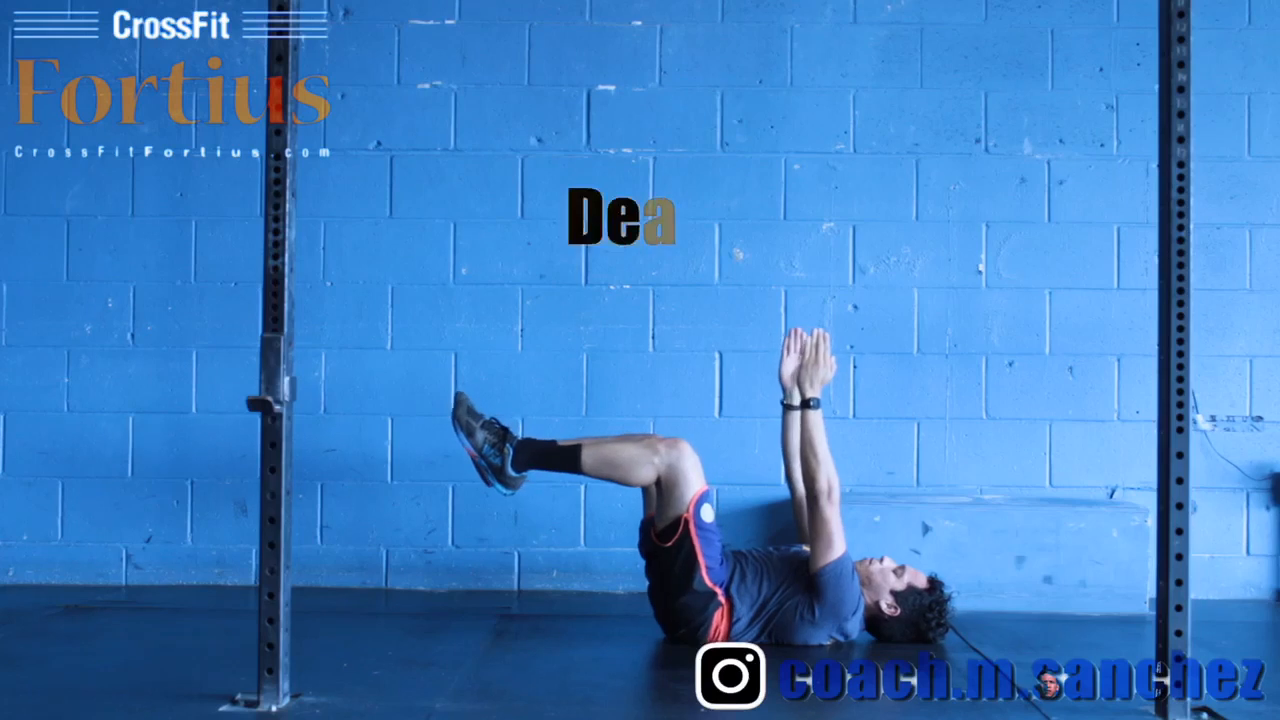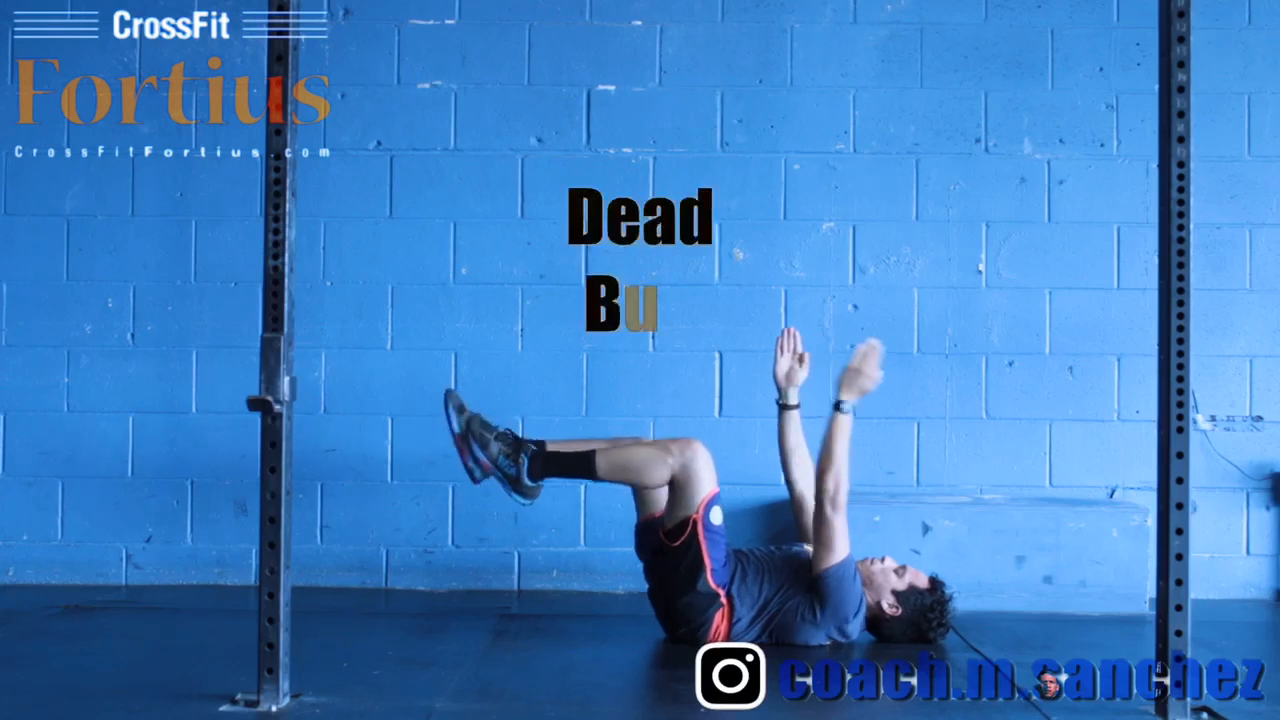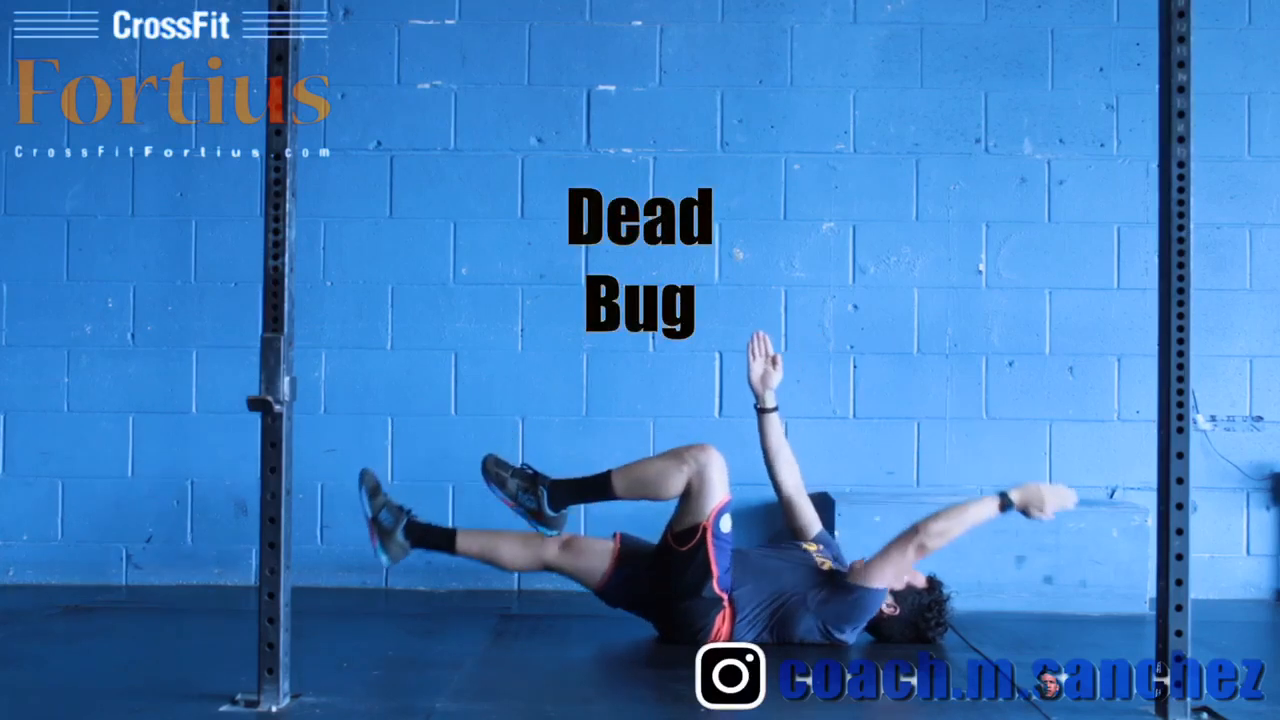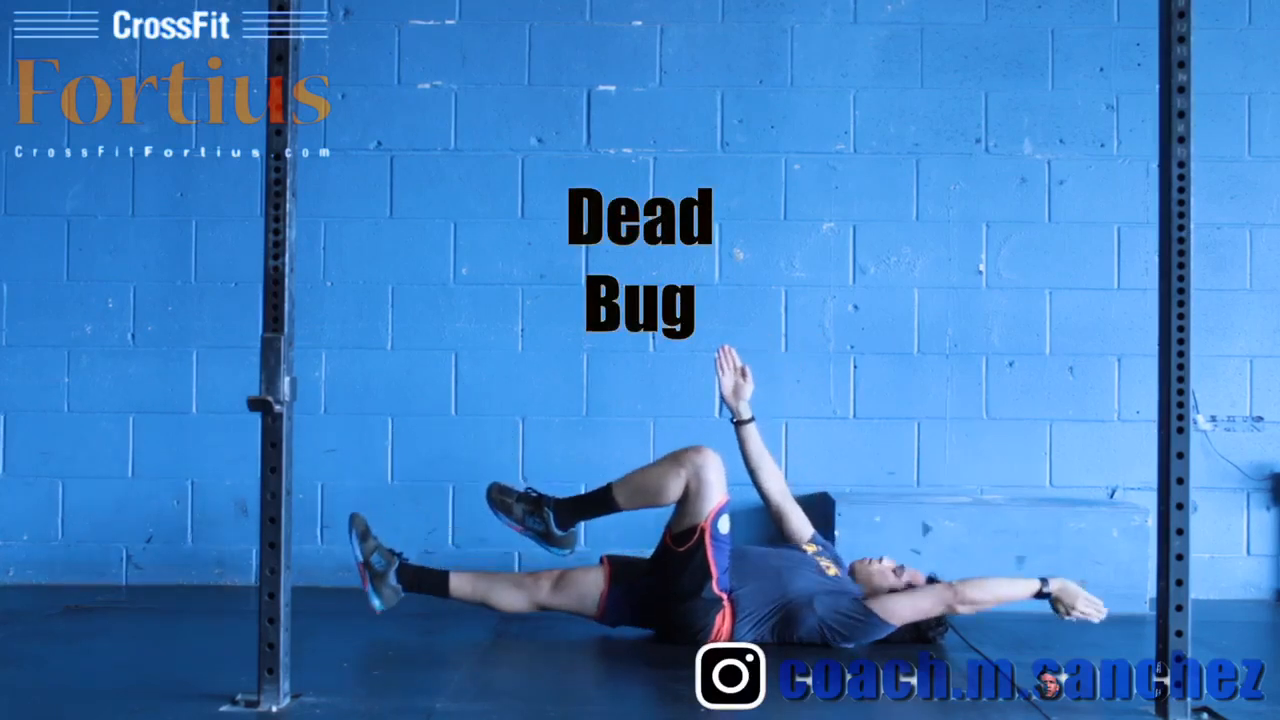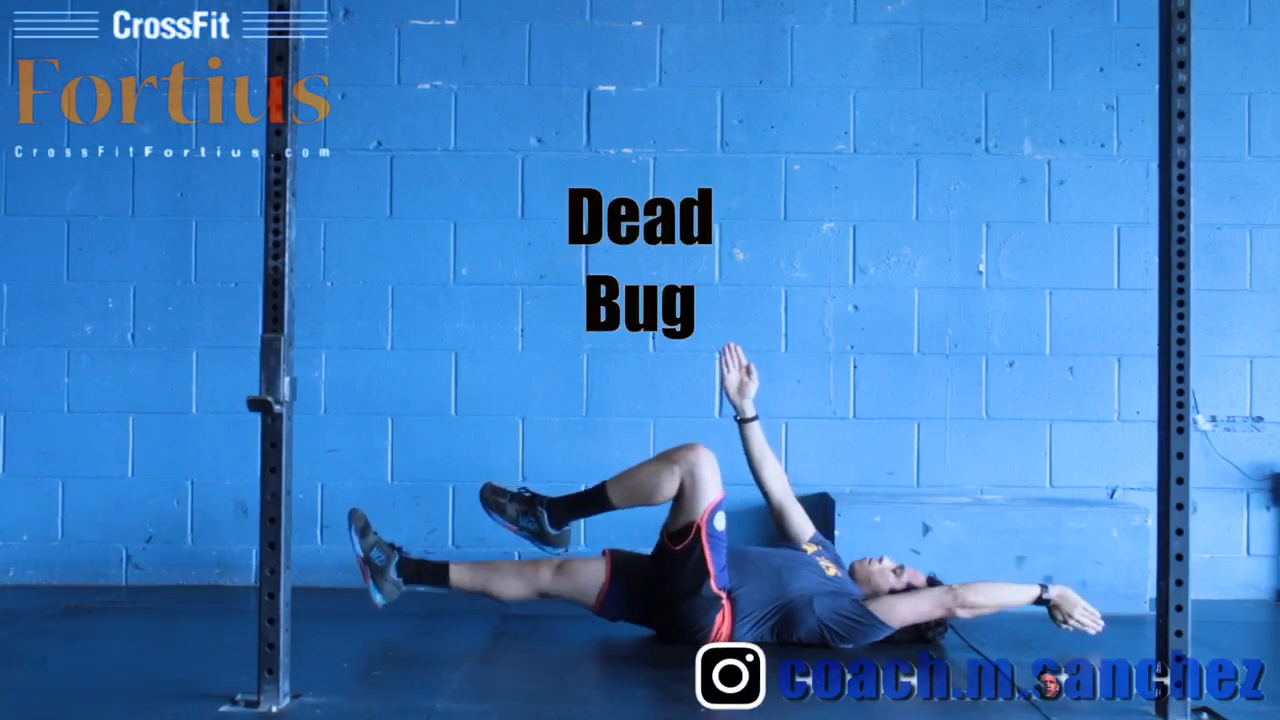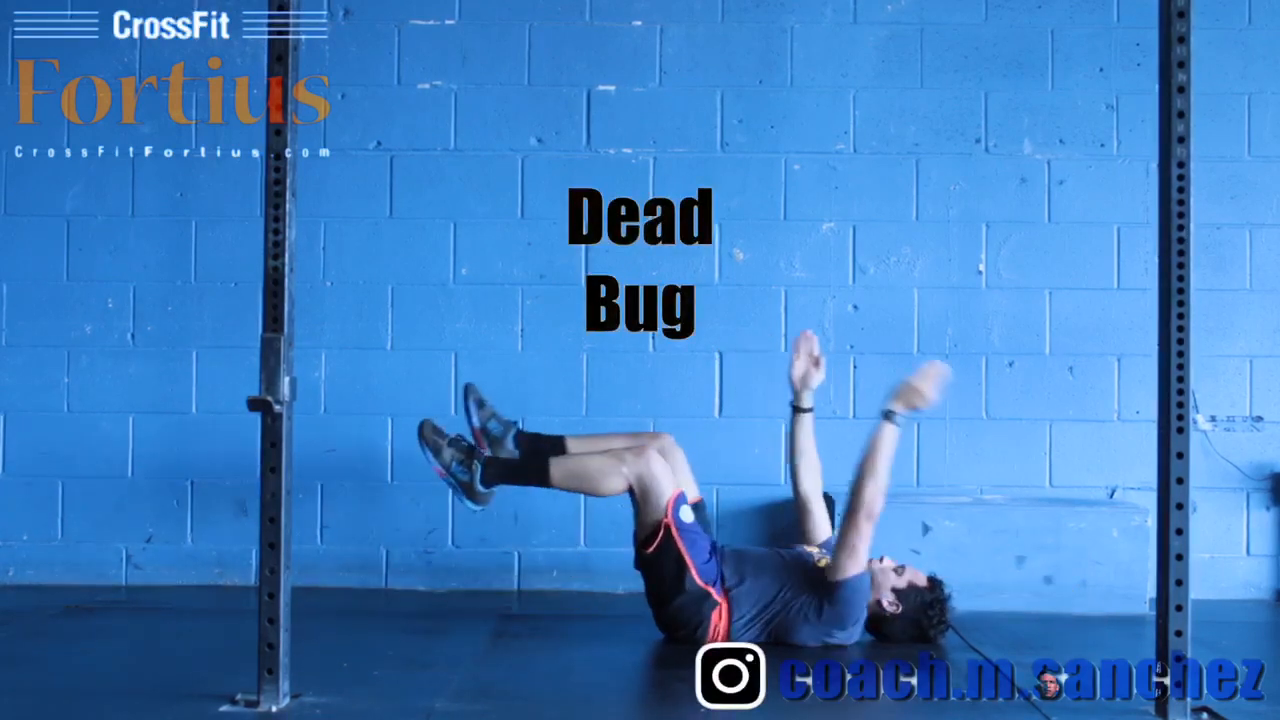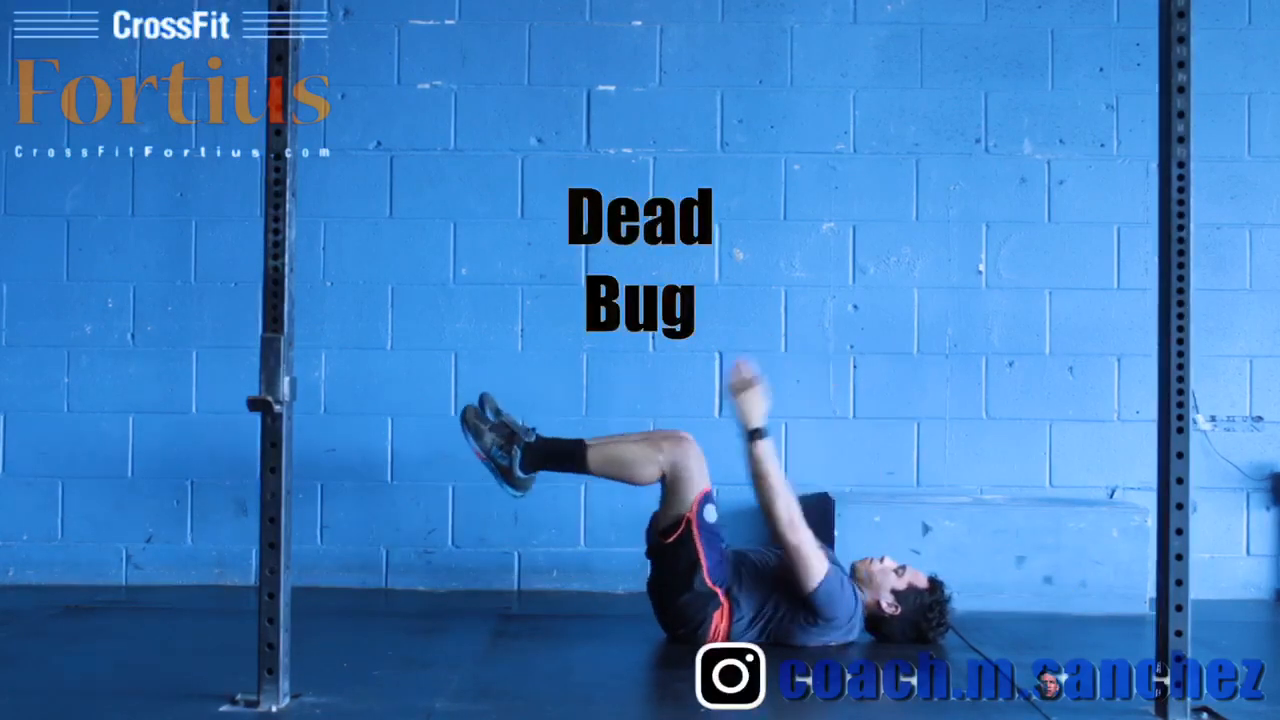
dt=0.7s
person 1, frame 1
left shoulder: (841, 603)
right shoulder: (839, 580)
left elbow: (825, 496)
right elbow: (801, 484)
left wrist: (812, 397)
right wrist: (793, 395)
left hip: (703, 604)
right hip: (698, 589)
left knee: (675, 454)
right knee: (658, 453)
left ankle: (516, 456)
right ankle: (515, 454)
person 1, frame 2
left shoulder: (842, 605)
right shoulder: (835, 569)
left elbow: (831, 499)
right elbow: (804, 487)
left wrist: (845, 400)
right wrist: (789, 394)
left hip: (701, 603)
right hip: (690, 586)
left knee: (689, 452)
right knee: (639, 451)
left ankle: (531, 467)
right ankle: (504, 455)
person 1, frame 3
left shoulder: (848, 609)
right shoulder: (832, 562)
left elbow: (918, 538)
right elbow: (791, 484)
left wrist: (1009, 499)
right wrist: (767, 398)
left hip: (704, 606)
right hip: (680, 589)
left knee: (704, 461)
right knee: (556, 549)
left ankle: (554, 494)
right ankle: (411, 533)
person 1, frame 4
left shoulder: (863, 616)
right shoulder: (827, 558)
left elbow: (954, 596)
right elbow: (774, 489)
left wrist: (1047, 584)
right wrist: (743, 410)
left hip: (703, 608)
right hip: (673, 593)
left knee: (700, 462)
right knee: (543, 588)
left ankle: (560, 515)
right ankle: (400, 577)
person 1, frame 5
left shoulder: (858, 615)
right shoulder: (826, 560)
left elbow: (954, 601)
right elbow: (778, 488)
left wrist: (1047, 592)
right wrist: (746, 408)
left hip: (704, 606)
right hip: (676, 591)
left knee: (695, 460)
right knee: (547, 575)
left ankle: (555, 513)
right ankle: (403, 572)
person 1, frame 6
left shoulder: (845, 610)
right shoulder: (829, 565)
left elbow: (864, 514)
right elbow: (808, 489)
left wrist: (894, 415)
right wrist: (803, 397)
left hip: (700, 605)
right hip: (705, 580)
left knee: (643, 462)
right knee: (660, 444)
left ankle: (483, 474)
right ankle: (512, 443)
person 1, frame 7
left shoulder: (838, 608)
right shoulder: (838, 582)
left elbow: (790, 527)
right elbow: (792, 526)
left wrist: (757, 427)
right wrist: (756, 426)
left hip: (702, 606)
right hip: (706, 593)
left knee: (681, 450)
right knee: (676, 449)
left ankle: (526, 460)
right ankle: (531, 448)
